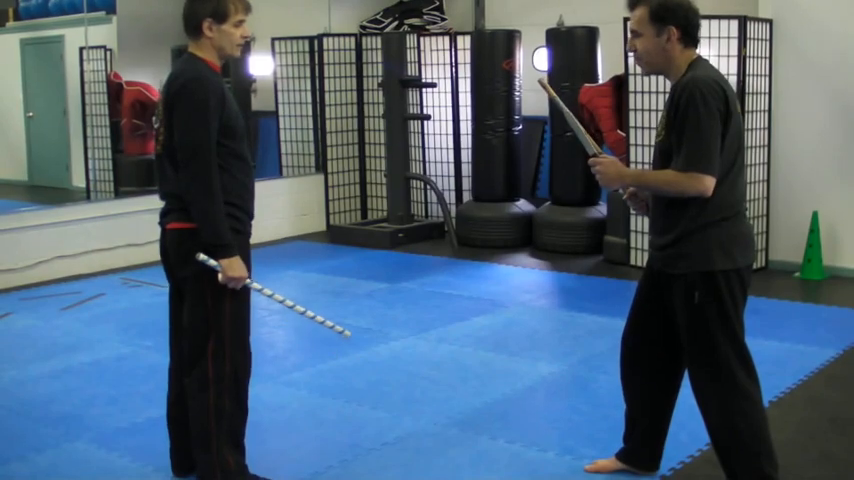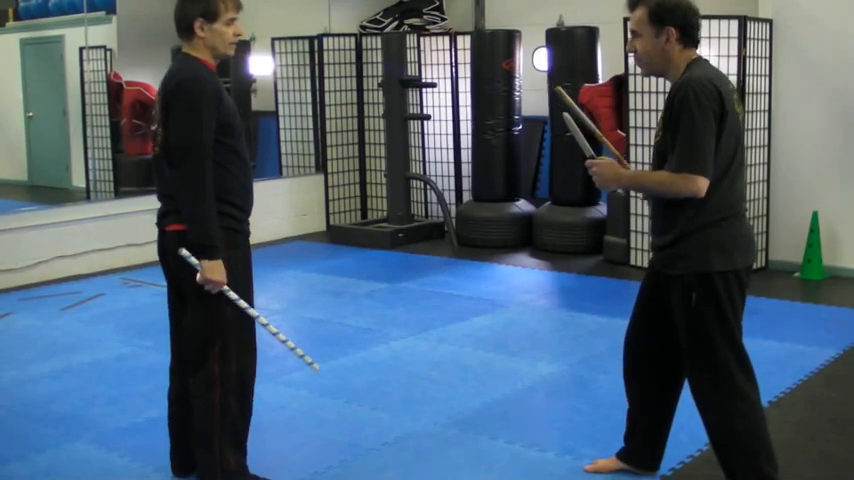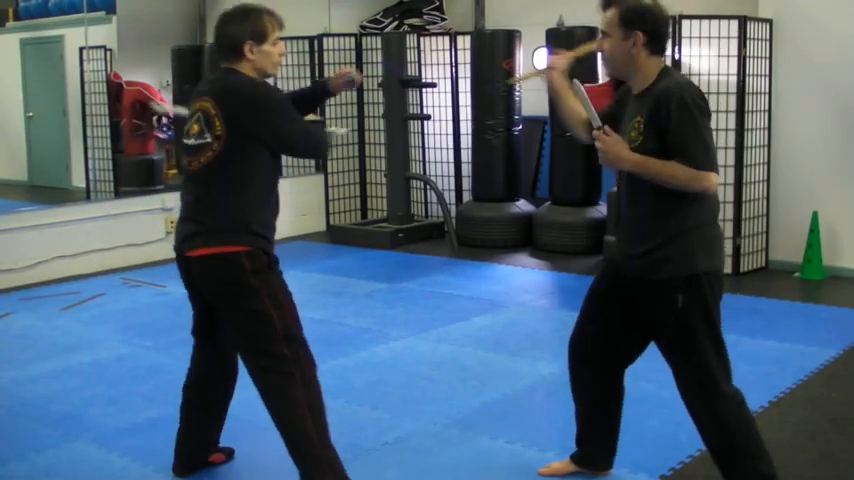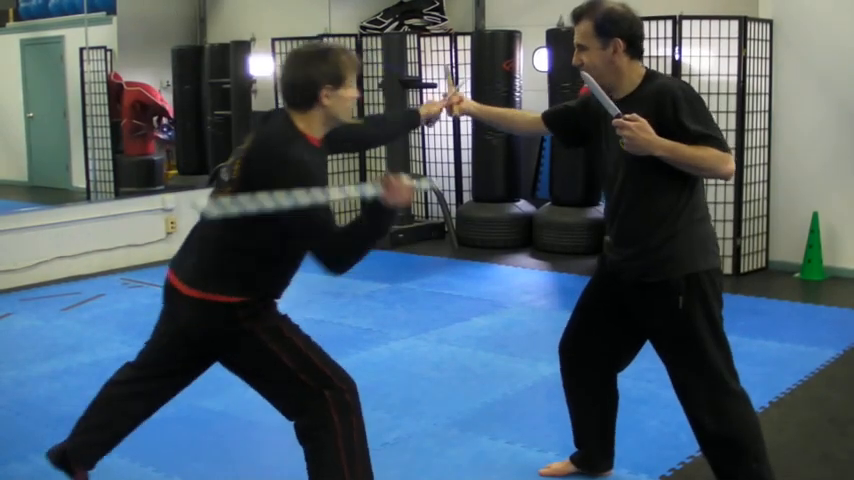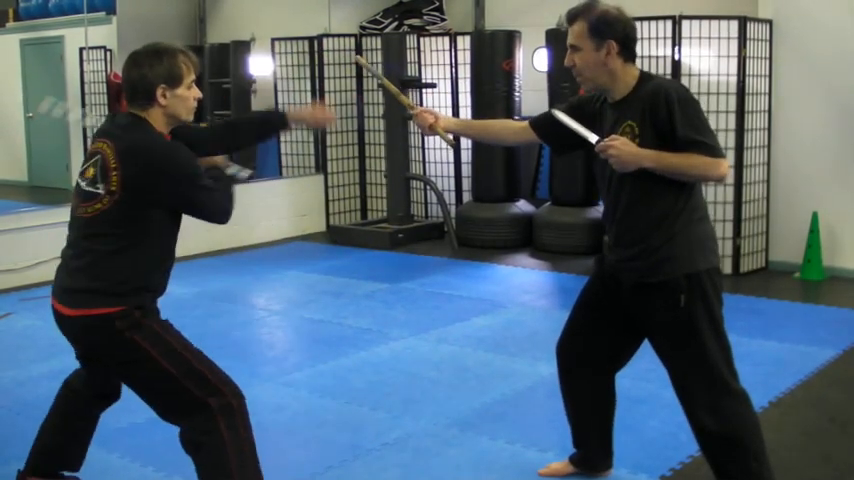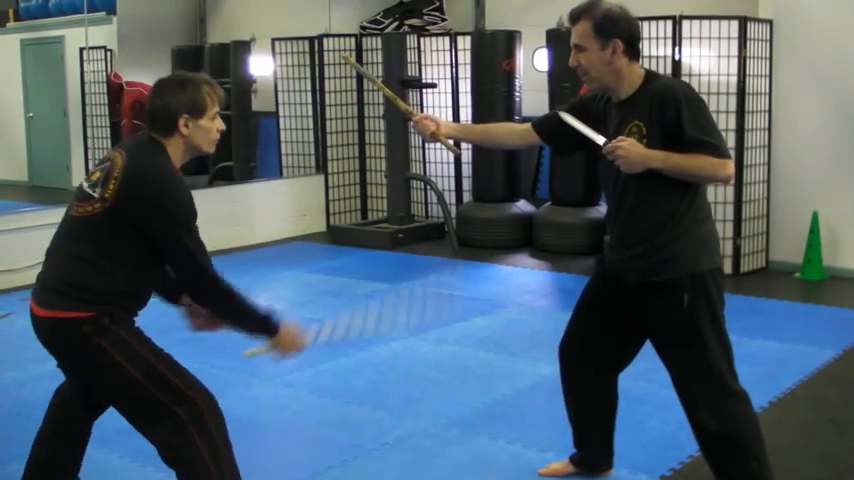
dt=0.7s
person 1, frame 1
left shoulder: (699, 89)
right shoulder: (689, 86)
left elbow: (700, 181)
left wrist: (625, 176)
right wrist: (651, 196)
left hip: (708, 258)
right hip: (678, 252)
left knee: (721, 373)
right knee: (645, 351)
person 1, frame 2
left shoulder: (692, 89)
right shoulder: (702, 82)
left elbow: (691, 182)
left wrist: (621, 178)
right wrist: (646, 181)
left hip: (706, 257)
right hip: (682, 253)
left knee: (719, 375)
right knee: (646, 353)
person 1, frame 3
left shoulder: (676, 96)
right shoulder: (635, 95)
left elbow: (705, 178)
right elbow: (586, 131)
left wrist: (626, 161)
right wrist: (556, 81)
left hip: (682, 265)
right hip: (635, 259)
left knee: (705, 382)
right knee: (590, 352)
person 1, frame 4
left shoulder: (670, 94)
right shoulder: (598, 105)
left elbow: (724, 165)
right elbow: (536, 123)
left wrist: (655, 144)
right wrist: (471, 107)
left hip: (680, 269)
right hip: (623, 264)
left knee: (710, 387)
right knee: (581, 354)
person 1, frame 5
left shoulder: (665, 96)
right shoulder: (592, 107)
left elbow: (716, 166)
right elbow: (520, 131)
left wrist: (641, 156)
right wrist: (449, 124)
left hip: (679, 269)
right hip: (620, 265)
left knee: (710, 389)
right knee: (578, 355)
person 1, frame 6
left shoulder: (671, 96)
right shoulder: (595, 107)
left elbow: (723, 168)
right elbow: (523, 134)
left wrist: (650, 157)
right wrist: (450, 129)
left hip: (682, 270)
right hip: (622, 265)
left knee: (711, 390)
right knee: (581, 356)
person 2, frame 1
left shoulder: (190, 78)
right shoulder: (198, 83)
right elbow: (199, 175)
right wrist: (225, 250)
left hip: (188, 238)
right hip: (206, 241)
left knee: (192, 350)
right knee: (221, 356)
person 2, frame 2
left shoulder: (184, 78)
right shoulder: (196, 83)
right elbow: (194, 174)
right wrist: (212, 252)
left hip: (183, 236)
right hip: (205, 241)
left knee: (193, 350)
right knee: (225, 355)
person 2, frame 3
left shoulder: (208, 94)
right shoulder: (252, 96)
left elbow: (279, 111)
right elbow: (308, 142)
left wrist: (327, 86)
right wrist: (322, 129)
left hip: (195, 249)
right hip: (236, 254)
left knee: (213, 351)
right knee: (288, 367)
person 2, frame 4
left shoulder: (281, 131)
right shoulder: (290, 161)
left elbow: (354, 134)
right elbow: (336, 255)
left wrist: (415, 117)
right wrist: (386, 206)
left hip: (187, 286)
right hip: (228, 303)
left knee: (150, 373)
right knee: (327, 398)
person 2, frame 5
left shoulder: (119, 131)
right shoulder: (162, 156)
left elbow: (205, 137)
right elbow: (217, 208)
left wrist: (291, 118)
right wrist: (217, 171)
left hip: (73, 300)
right hip: (114, 312)
left knee: (96, 381)
right knee: (216, 405)
person 2, frame 6
left shoulder: (131, 158)
right shoulder: (161, 188)
right elbow: (202, 279)
left wrist: (185, 298)
right wrist: (271, 328)
left hip: (55, 307)
right hip: (84, 320)
left knee: (85, 388)
right knee: (191, 415)
